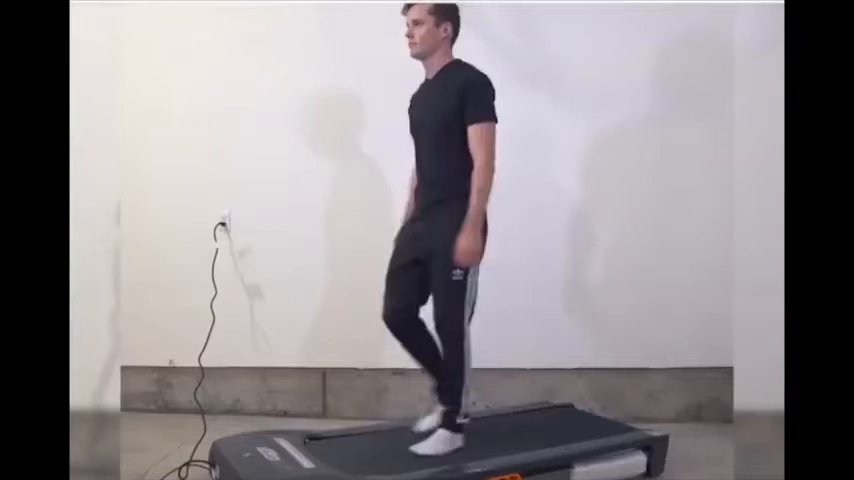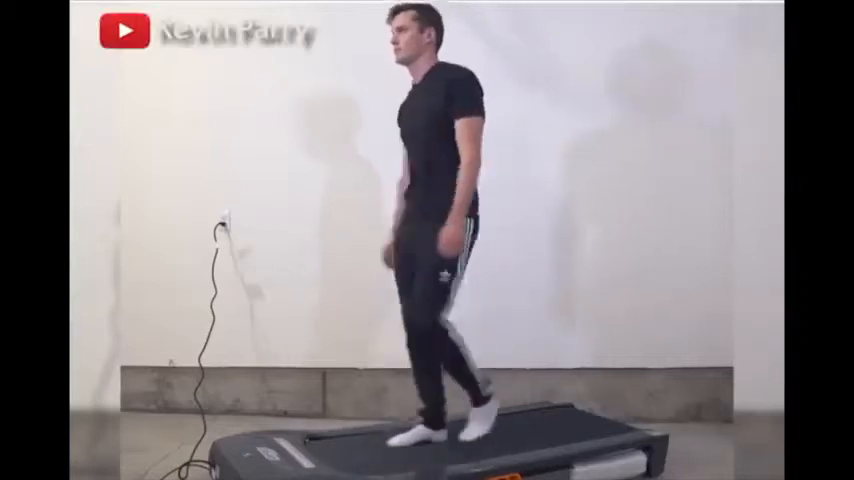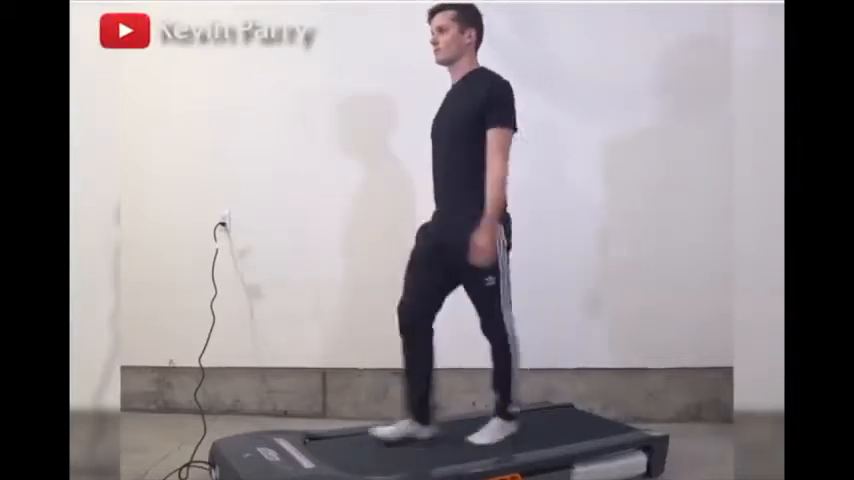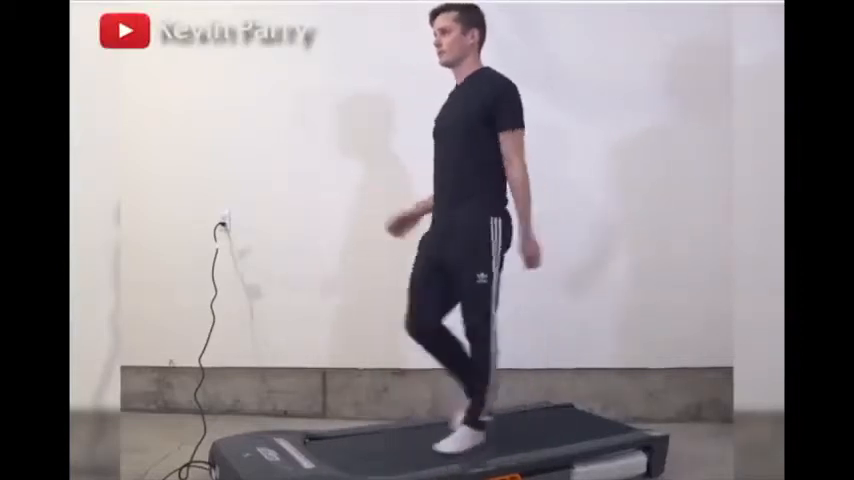
dt=1s
person 1, frame 1
left shoulder: (471, 83)
right shoulder: (421, 96)
left elbow: (483, 162)
left wrist: (471, 229)
right wrist: (408, 223)
left hip: (458, 225)
right hip: (425, 225)
left knee: (450, 325)
right knee: (397, 315)
left ankle: (453, 425)
right ankle: (450, 397)
person 1, frame 2
left shoulder: (458, 82)
right shoulder: (409, 104)
left elbow: (471, 155)
left wrist: (455, 220)
right wrist: (395, 232)
left hip: (450, 222)
right hip: (416, 224)
left knee: (427, 320)
right knee: (414, 325)
left ankle: (481, 398)
right ankle: (434, 421)
person 1, frame 3
left shoulder: (493, 89)
right shoulder: (452, 98)
left elbow: (497, 163)
left wrist: (488, 227)
left hip: (479, 227)
right hip: (442, 225)
left knee: (495, 323)
right knee: (412, 313)
left ankle: (505, 414)
right ankle: (419, 416)
person 1, frame 4
left shoulder: (498, 89)
right shoulder: (453, 101)
left elbow: (516, 164)
left wrist: (530, 235)
right wrist: (417, 211)
left hip: (480, 227)
right hip: (445, 228)
left knee: (477, 326)
right knee: (420, 322)
left ankle: (474, 422)
right ankle: (479, 394)
